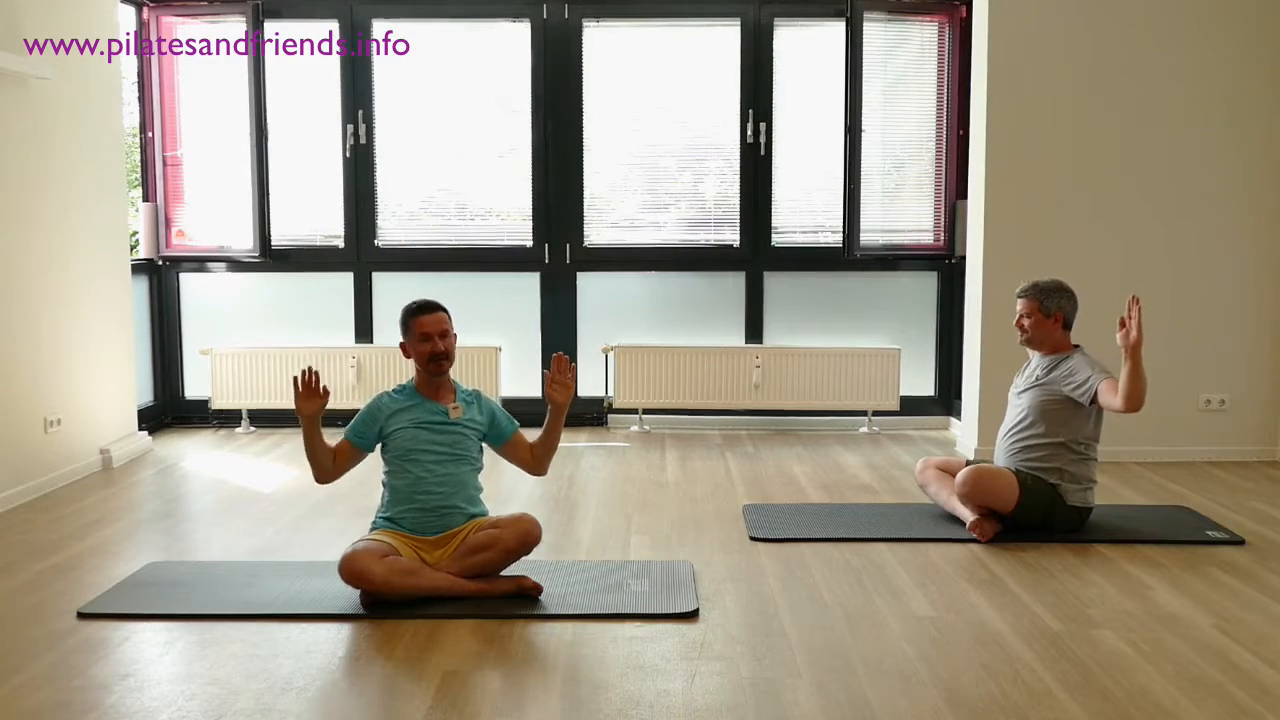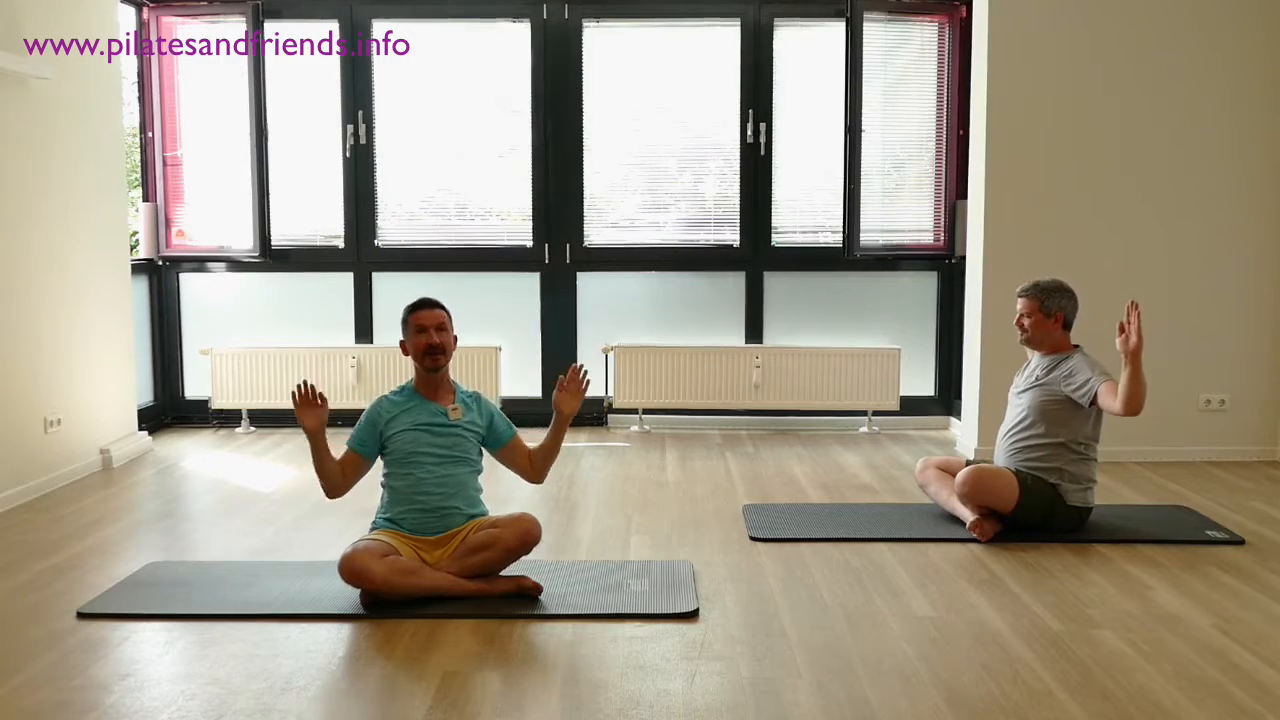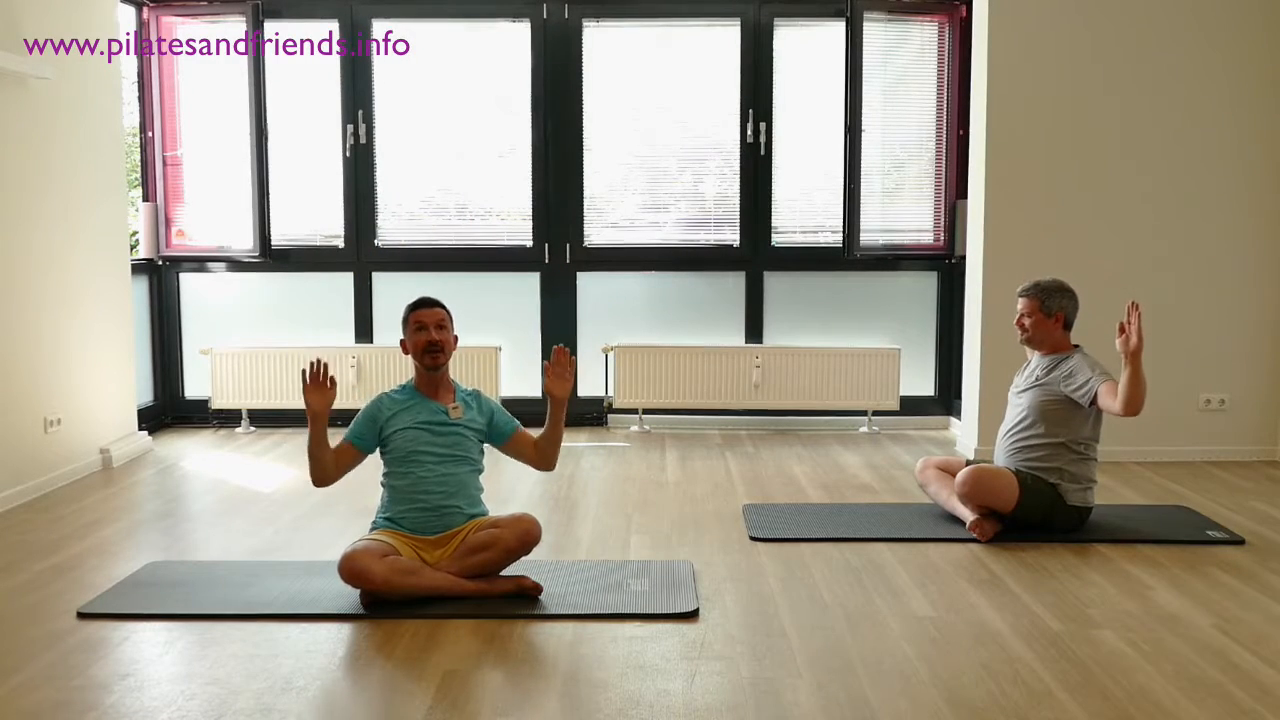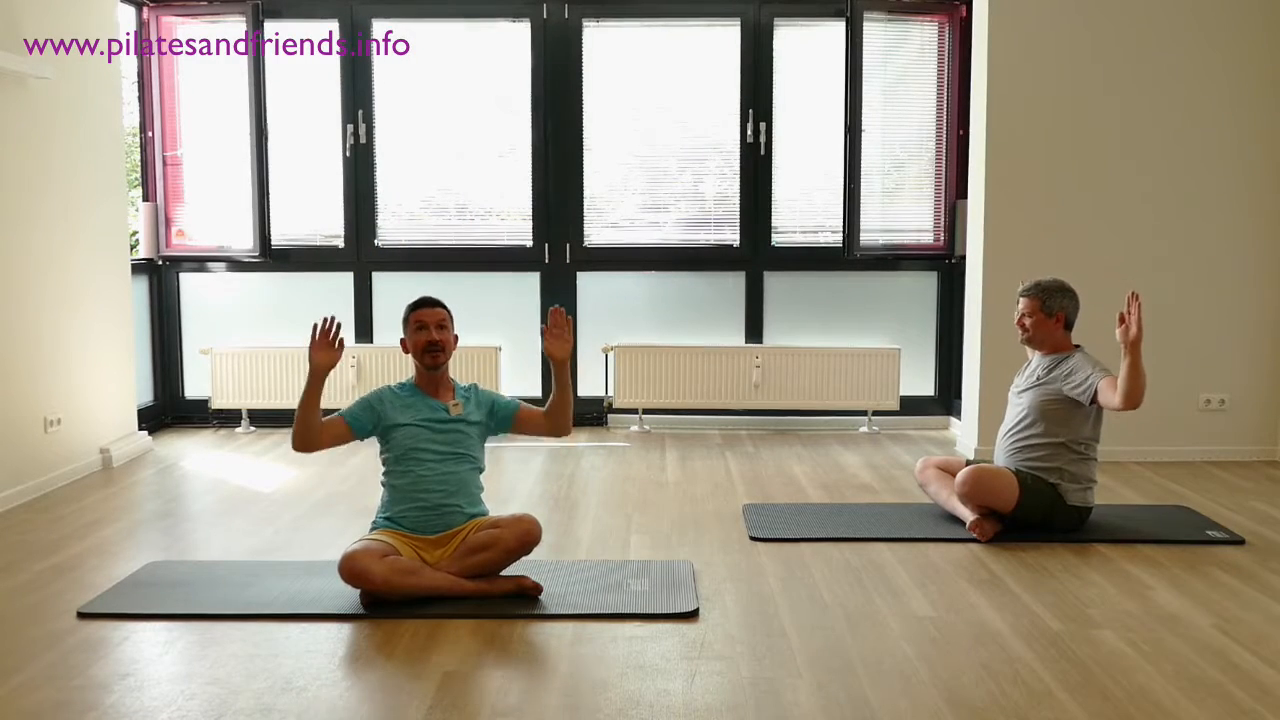
dt=0.1s
person 1, frame 1
left shoulder: (480, 406)
right shoulder: (384, 407)
left elbow: (536, 464)
right elbow: (325, 473)
left wrist: (557, 411)
right wrist: (311, 422)
left hip: (466, 534)
right hip: (399, 538)
left knee: (527, 528)
right knee: (355, 566)
left ankle: (402, 582)
right ankle: (493, 585)
person 1, frame 2
left shoulder: (479, 408)
right shoulder: (385, 411)
left elbow: (534, 471)
right elbow: (335, 486)
left wrist: (561, 419)
right wrist: (315, 435)
left hip: (467, 534)
right hip: (399, 538)
left knee: (526, 528)
right knee: (354, 565)
left ankle: (405, 582)
right ankle: (489, 586)
person 1, frame 3
left shoulder: (481, 407)
right shoulder: (385, 408)
left elbow: (545, 460)
right elbow: (323, 476)
left wrist: (558, 404)
right wrist: (318, 418)
left hip: (468, 534)
right hip: (400, 537)
left knee: (526, 529)
right knee: (354, 565)
left ankle: (403, 583)
right ankle: (491, 587)
person 1, frame 4
left shoulder: (481, 402)
right shoulder: (383, 403)
left elbow: (558, 425)
right elbow: (305, 443)
left wrist: (560, 365)
right wrist: (317, 374)
left hip: (468, 533)
right hip: (399, 537)
left knee: (526, 529)
right knee: (355, 565)
left ankle: (400, 583)
right ankle: (492, 586)
person 2, frame 1
left shoulder: (1079, 370)
right shoulder: (1040, 358)
left elbow: (1128, 402)
left wrist: (1131, 350)
left hip: (1059, 499)
right hip: (1014, 477)
left knee: (970, 481)
right knee: (927, 467)
left ankle: (987, 518)
right ankle: (976, 517)
person 2, frame 2
left shoulder: (1079, 370)
right shoulder: (1039, 358)
left elbow: (1128, 405)
left wrist: (1131, 356)
left hip: (1059, 500)
right hip: (1015, 478)
left knee: (970, 481)
right knee: (927, 468)
left ankle: (987, 517)
right ankle: (976, 516)
person 2, frame 3
left shoulder: (1079, 370)
right shoulder: (1039, 359)
left elbow: (1128, 406)
left wrist: (1131, 356)
left hip: (1059, 499)
right hip: (1015, 477)
left knee: (970, 481)
right knee: (927, 467)
left ankle: (988, 517)
right ankle: (977, 516)
person 2, frame 4
left shoulder: (1079, 369)
right shoulder: (1039, 359)
left elbow: (1127, 400)
left wrist: (1131, 348)
left hip: (1058, 499)
right hip: (1015, 478)
left knee: (970, 481)
right knee: (927, 467)
left ankle: (990, 517)
right ankle: (977, 517)
